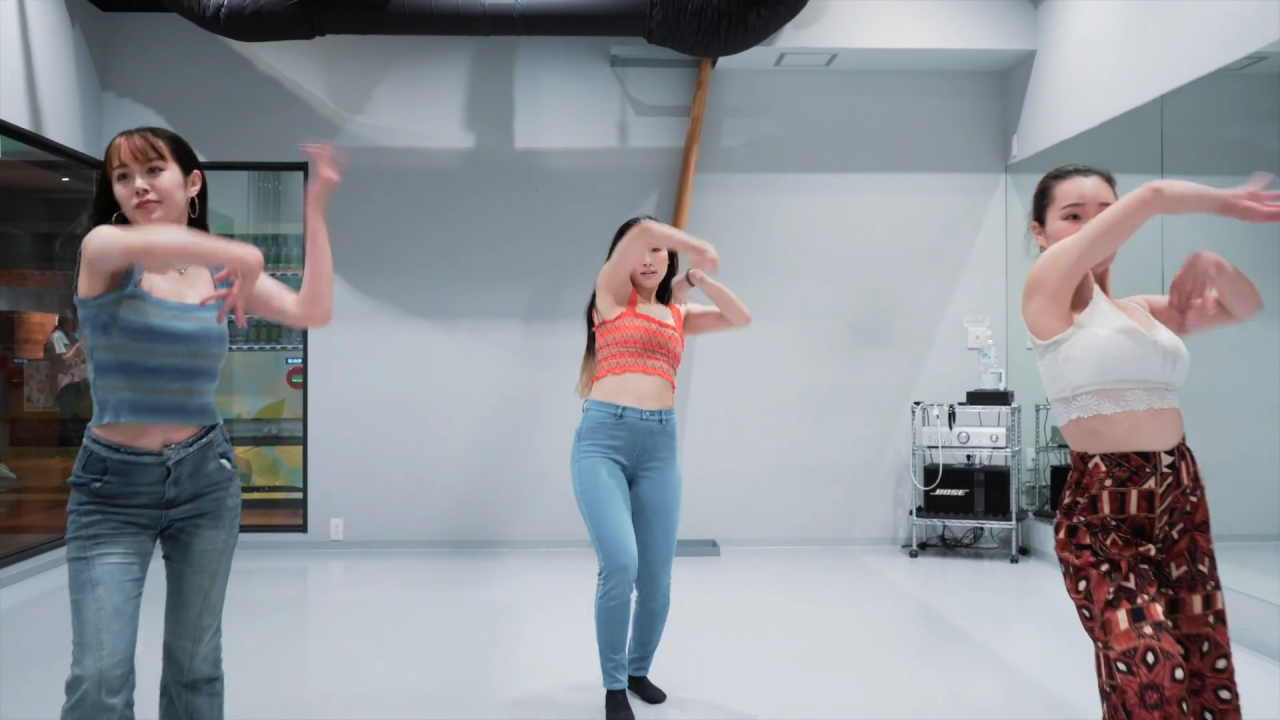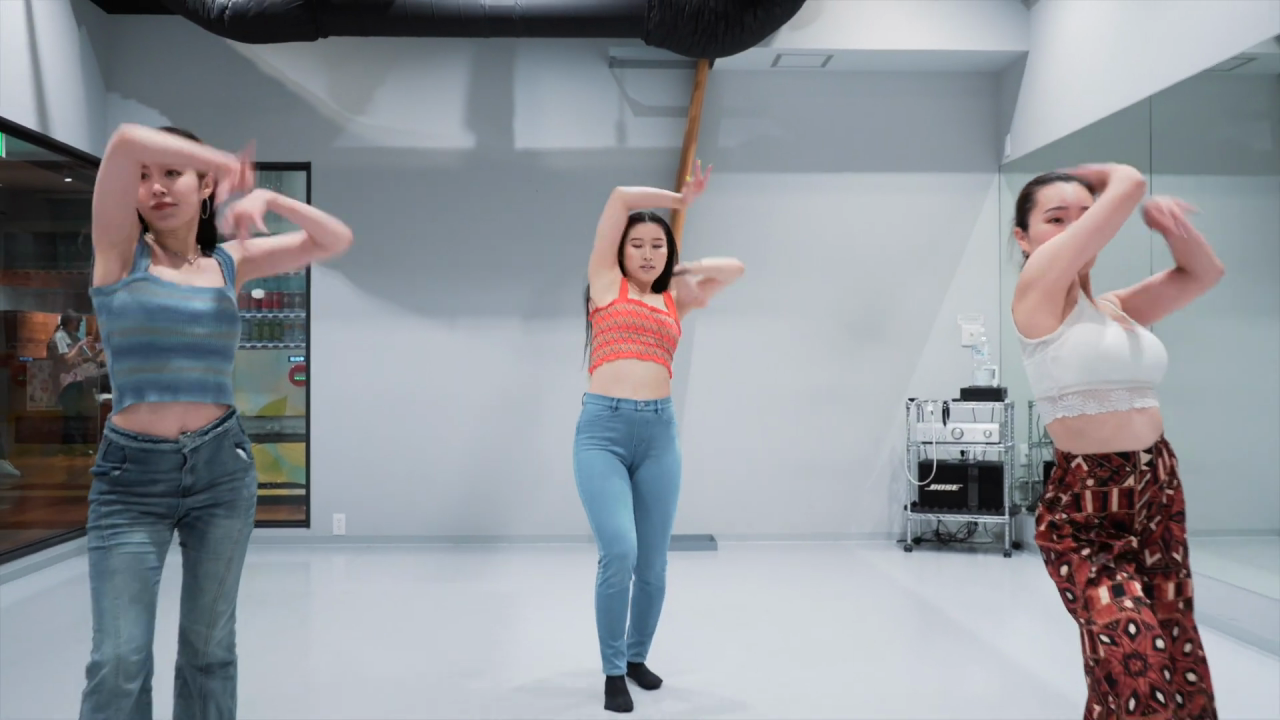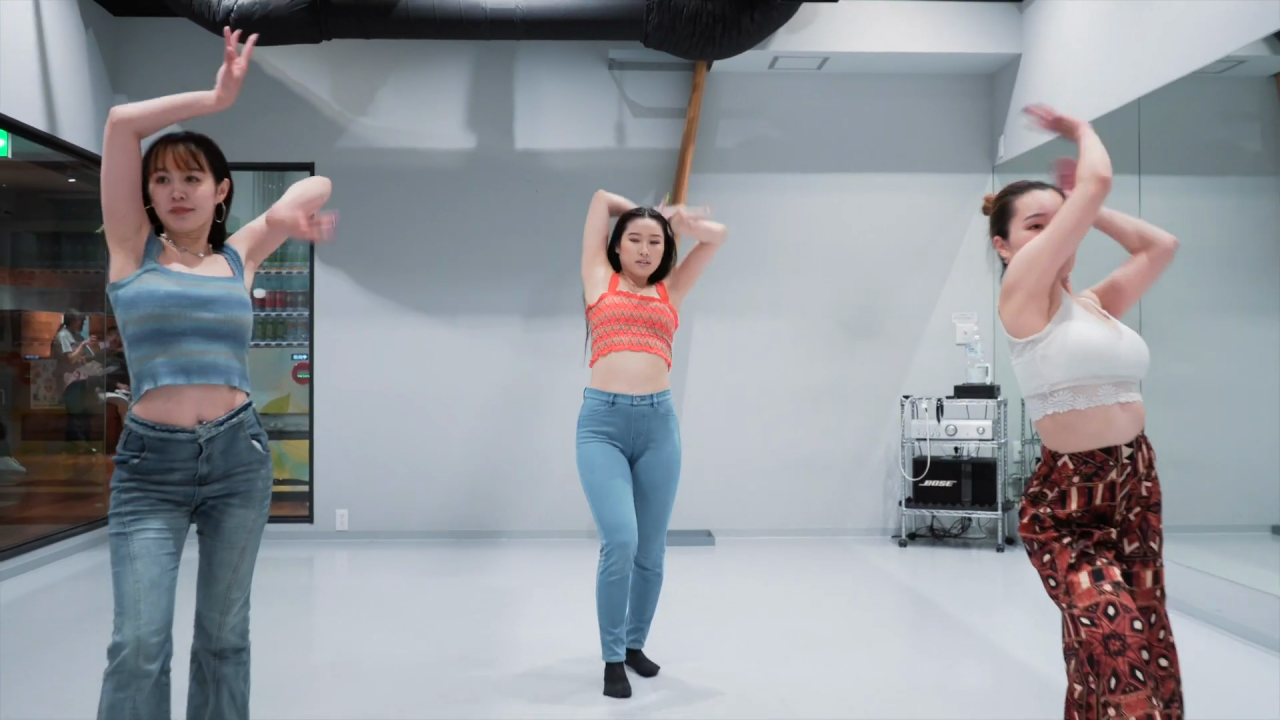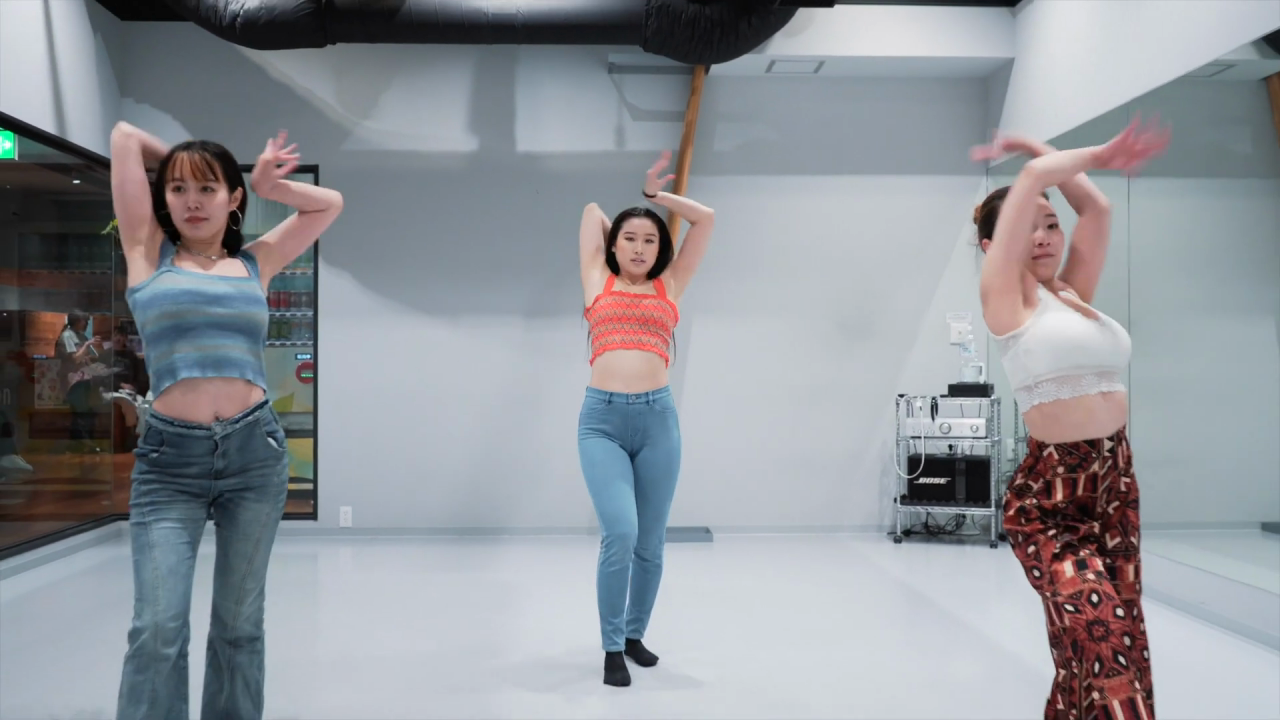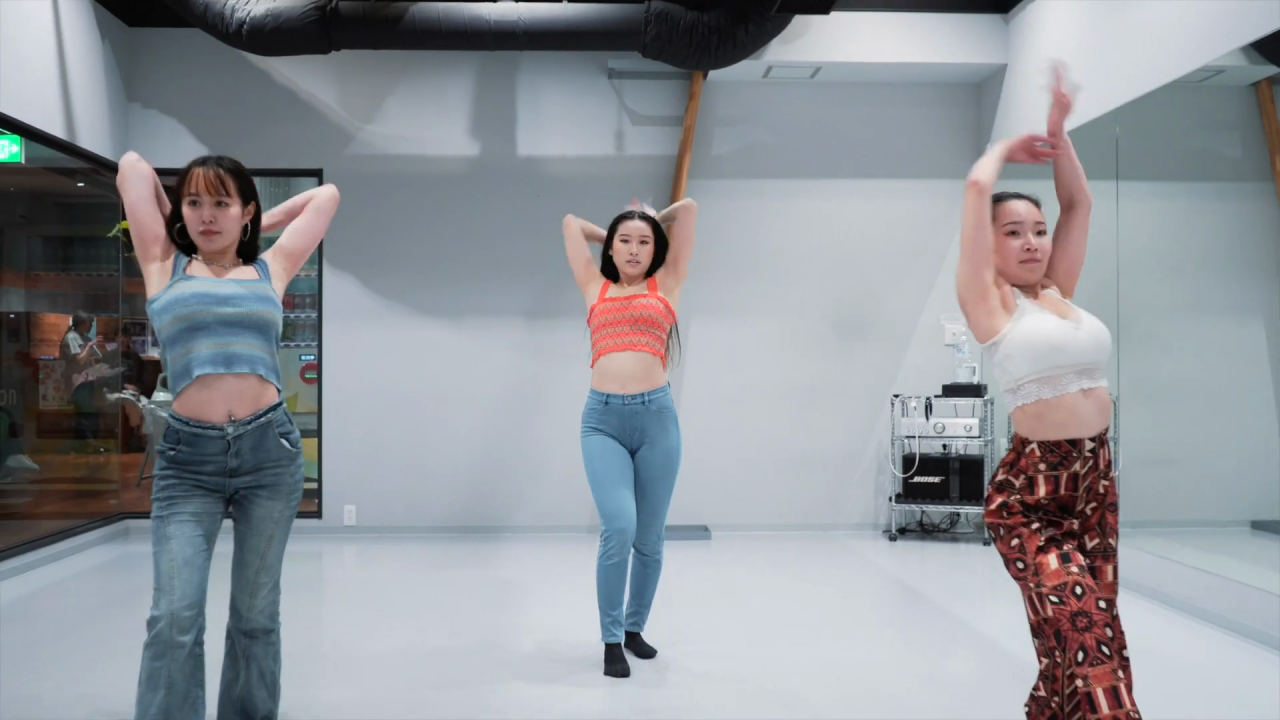
dt=0.1s
person 1, frame 1
left shoulder: (222, 274)
right shoulder: (102, 245)
left elbow: (312, 311)
right elbow: (142, 243)
left wrist: (314, 207)
right wrist: (241, 260)
left hip: (204, 479)
right hip: (113, 489)
left knee: (195, 665)
person 1, frame 2
left shoulder: (229, 260)
right shoulder: (119, 250)
left elbow: (335, 239)
right elbow: (126, 143)
left wrist: (262, 196)
right wrist: (224, 166)
left hip: (223, 471)
right hip: (134, 476)
left knee: (209, 648)
right knee: (119, 660)
person 1, frame 3
left shoulder: (238, 256)
right shoulder: (132, 247)
left elbow: (319, 185)
right elbow: (120, 122)
right wrist: (217, 98)
left hip: (237, 452)
right hip: (151, 462)
left knee: (224, 633)
right knee: (139, 643)
person 1, frame 4
left shoulder: (253, 264)
right shoulder: (148, 254)
left elbow: (329, 203)
right elbow: (124, 138)
left wrist: (266, 180)
left hip: (255, 449)
right hip: (171, 457)
left knee: (240, 620)
right knee: (158, 627)
person 1, frame 5
left shoulder: (268, 270)
right shoulder: (164, 266)
left elbow: (326, 194)
right elbow: (131, 166)
left wrist: (266, 221)
left hip: (270, 447)
right hip: (188, 458)
left knee: (256, 614)
right knee: (175, 617)
person 2, frame 1
left shoulder: (1143, 310)
right shoulder: (1051, 281)
right elbow: (1154, 195)
left wrist: (1210, 269)
right wrist: (1221, 201)
left hip: (1181, 500)
right hip: (1104, 515)
person 2, frame 2
left shoulder: (1118, 307)
right shoulder: (1038, 285)
left elbow: (1207, 272)
right elbow: (1128, 186)
left wrist: (1171, 220)
right wrist: (1119, 182)
left hip: (1157, 497)
right hip: (1084, 510)
left knee: (1177, 665)
right knee: (1136, 668)
person 2, frame 3
left shoulder: (1095, 304)
right shoulder: (1024, 285)
left elbow: (1161, 246)
right elbow: (1097, 178)
left wrist: (1083, 204)
right wrist: (1082, 129)
left hip: (1135, 487)
right hip: (1066, 502)
left knee: (1146, 649)
right knee: (1116, 650)
person 2, frame 4
left shoulder: (1073, 297)
right shoulder: (1006, 295)
left elbow: (1097, 210)
right elbow: (1031, 183)
left wrist: (1073, 151)
right wrist: (1085, 157)
left hip: (1114, 483)
right hip: (1049, 493)
left knee: (1117, 640)
right knee: (1100, 636)
person 2, frame 5
left shoulder: (1059, 294)
right shoulder: (987, 301)
left elbow: (1078, 204)
right elbow: (975, 186)
left wrist: (1060, 131)
right wrist: (1004, 145)
left hip: (1093, 478)
right hip: (1031, 489)
left knee: (1090, 629)
right knee: (1083, 630)
person 3, frame 1
left shoulder: (680, 313)
right shoulder: (611, 290)
left elbow: (740, 318)
right elbow: (636, 234)
left wrist: (702, 279)
right wrist: (700, 248)
left hip: (660, 445)
right hip: (602, 438)
left knee: (656, 579)
right knee: (619, 566)
left ankle: (638, 670)
person 3, frame 2
left shoulder: (676, 300)
right shoulder: (605, 285)
left elbow: (734, 268)
right elbow: (618, 199)
left wrist: (683, 271)
right wrist: (675, 201)
left hip: (658, 433)
right hip: (601, 430)
left knee: (652, 560)
right knee: (618, 554)
left ankle: (637, 653)
right ankle: (615, 671)
person 3, frame 3
left shoulder: (670, 292)
right shoulder: (599, 279)
left elbow: (716, 234)
right elbow: (601, 199)
left wrist: (673, 221)
right wrist: (646, 211)
left hip: (658, 424)
right hip: (601, 424)
left knee: (651, 551)
right knee: (620, 544)
left ankle: (635, 644)
right ankle: (612, 660)
person 3, frame 4
left shoulder: (669, 286)
right shoulder: (598, 280)
left elbow: (705, 219)
right elbow: (590, 214)
left wrist: (661, 194)
right wrist: (645, 191)
left hip: (657, 418)
right hip: (601, 421)
left knee: (651, 539)
right knee: (620, 536)
left ankle: (635, 631)
right ankle: (613, 649)
person 3, frame 5
left shoulder: (666, 285)
right shoulder: (596, 287)
left elbow: (688, 209)
right elbow: (570, 224)
left wrist: (653, 219)
right wrist: (613, 232)
left hip: (656, 418)
right hip: (602, 422)
left knee: (650, 536)
right knee: (618, 531)
left ankle: (633, 628)
right ankle: (611, 640)
